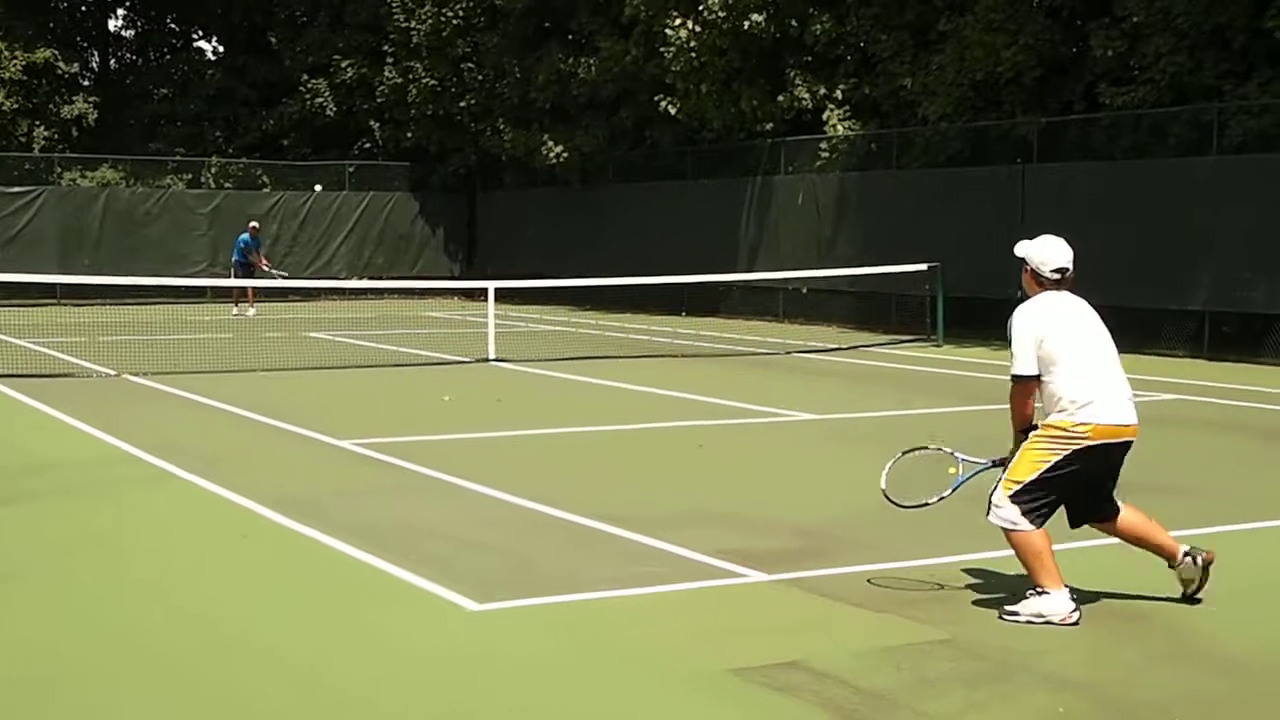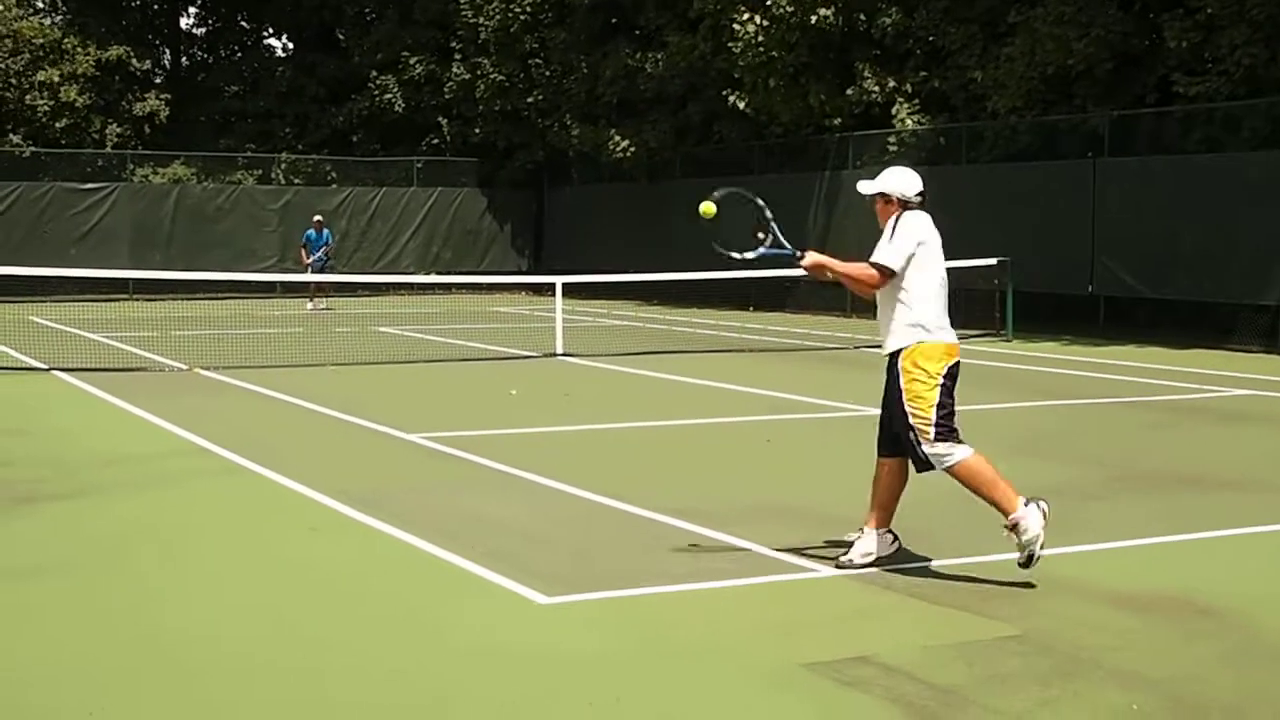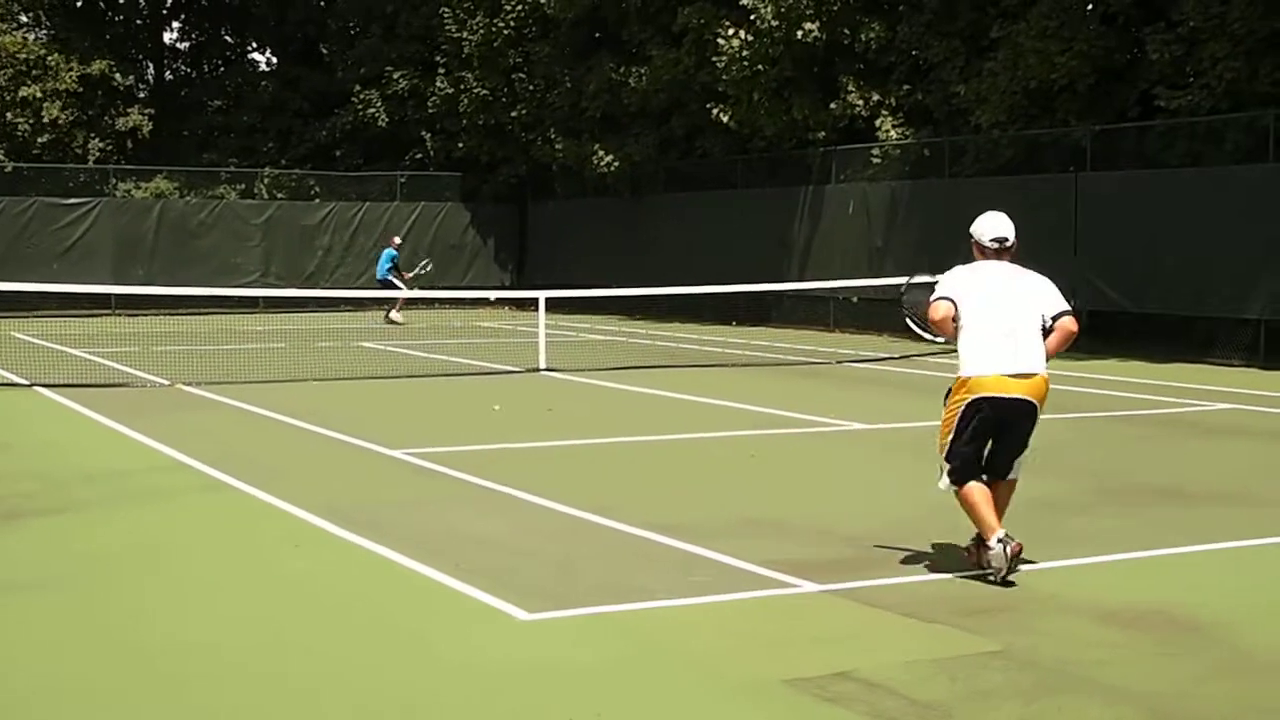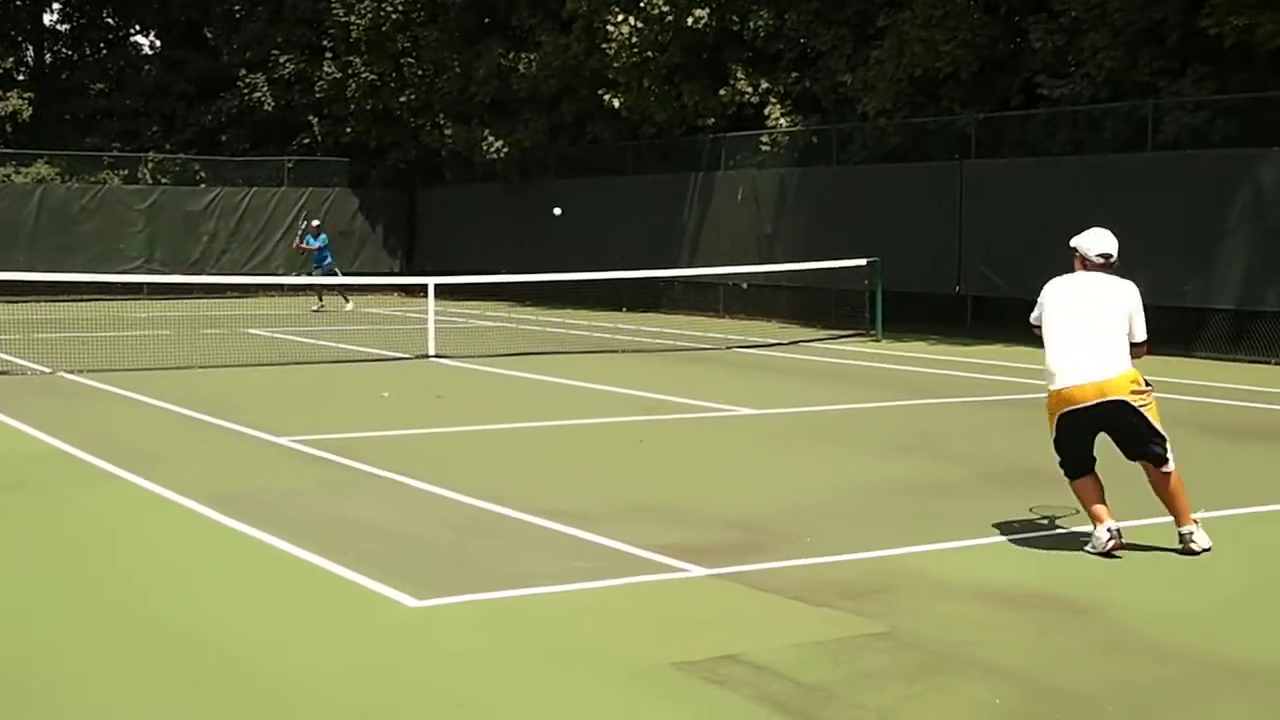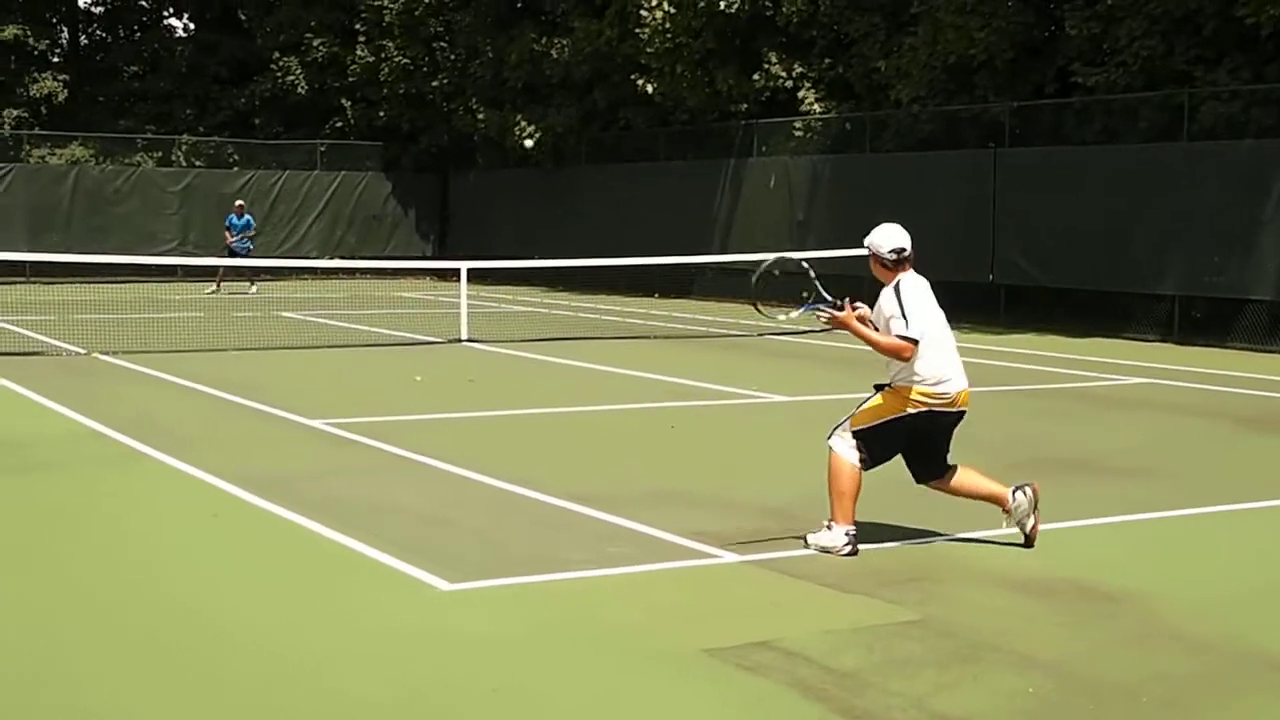
dt=1s
person 1, frame 1
left shoulder: (1029, 313)
right shoulder: (1079, 310)
left elbow: (1024, 391)
left wrist: (1022, 440)
right wrist: (1038, 443)
left hip: (1082, 429)
right hip: (1113, 423)
left knee: (1007, 505)
right knee: (1097, 510)
left ankle: (1053, 598)
right ankle: (1185, 558)
person 1, frame 2
left shoulder: (911, 223)
right shoulder: (903, 230)
left elbow: (874, 278)
right elbow: (878, 287)
left wrist: (827, 265)
right wrist: (837, 271)
left hip: (925, 354)
right hip: (908, 353)
left knee: (938, 446)
right knee: (890, 449)
left ankle: (1021, 514)
right ankle: (876, 534)
person 1, frame 3
left shoulder: (957, 275)
right shoulder: (1037, 282)
left elbow: (938, 315)
right elbow: (1068, 327)
left wrist: (958, 337)
right wrist: (1037, 360)
left hip: (977, 384)
right hip: (1029, 383)
left knee: (959, 473)
right knee: (1003, 467)
left ankle: (996, 539)
right ankle: (991, 538)
person 1, frame 4
left shoulder: (1053, 288)
right shoulder: (1126, 289)
left elbow: (1038, 327)
right elbow: (1138, 349)
left hip: (1067, 395)
right hip: (1117, 386)
left knee: (1075, 465)
right knee: (1156, 458)
left ankle: (1104, 529)
right ankle: (1189, 530)
person 1, frame 5
left shoulder: (902, 290)
right shoulder: (914, 283)
left elbow: (905, 350)
right elbow: (886, 330)
left wrist: (853, 326)
right wrist: (862, 320)
left hip: (922, 395)
right hip: (950, 394)
left knee: (845, 441)
right knee: (934, 472)
left ankle: (841, 532)
right ankle: (1015, 498)
